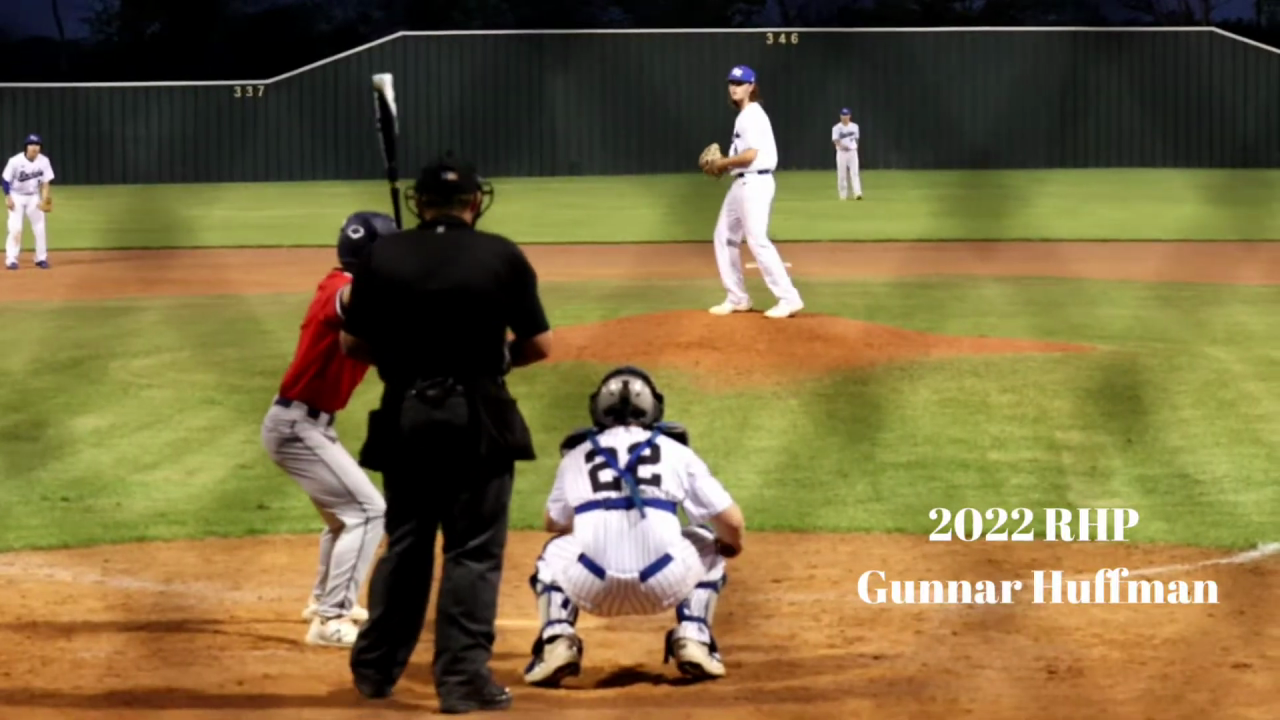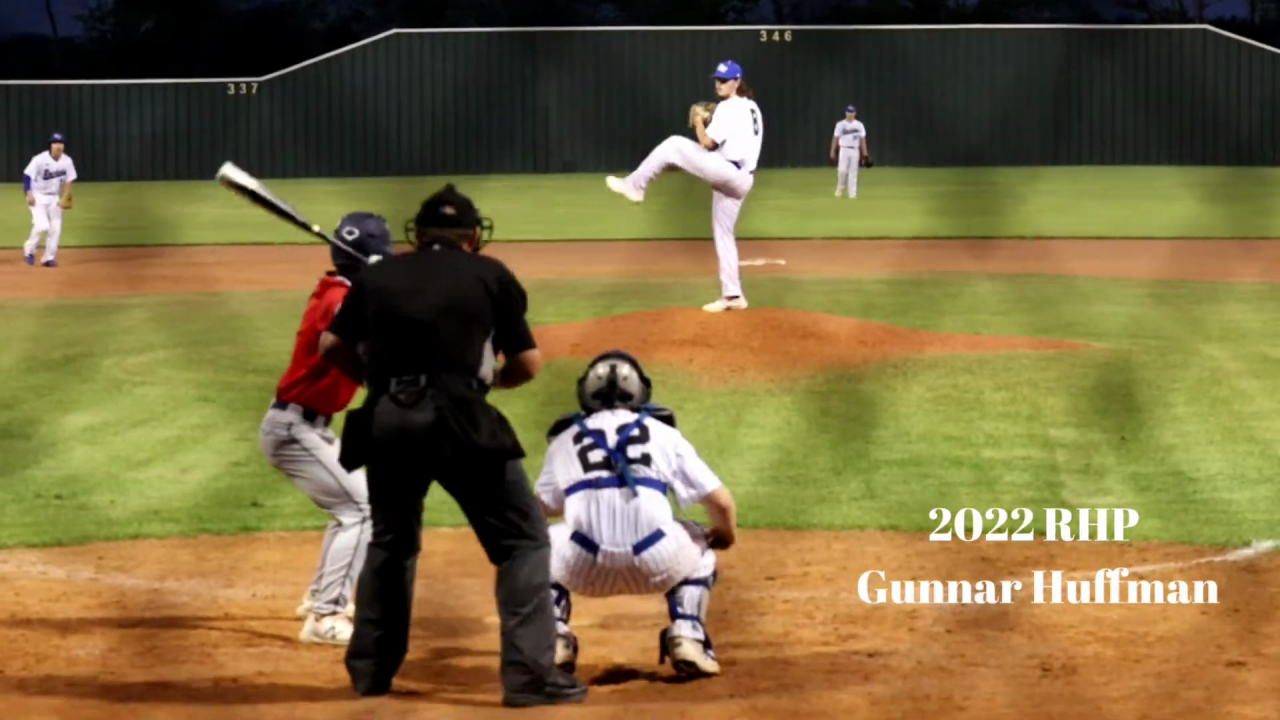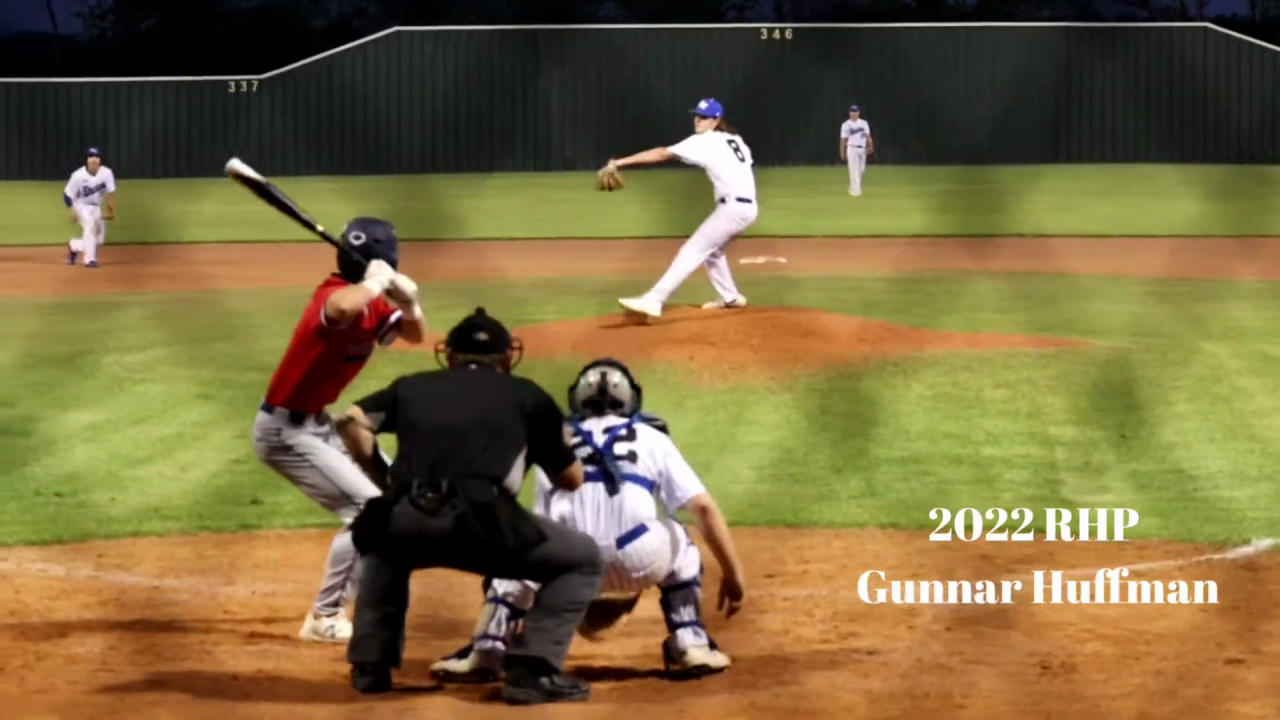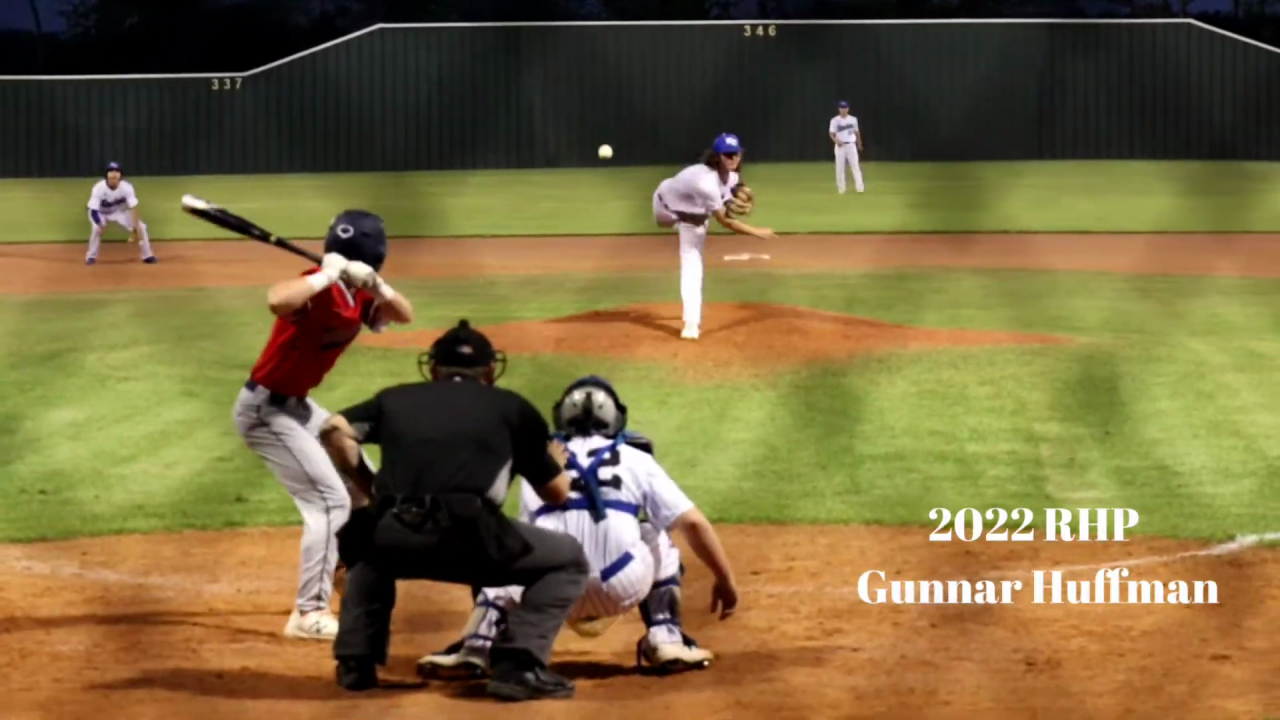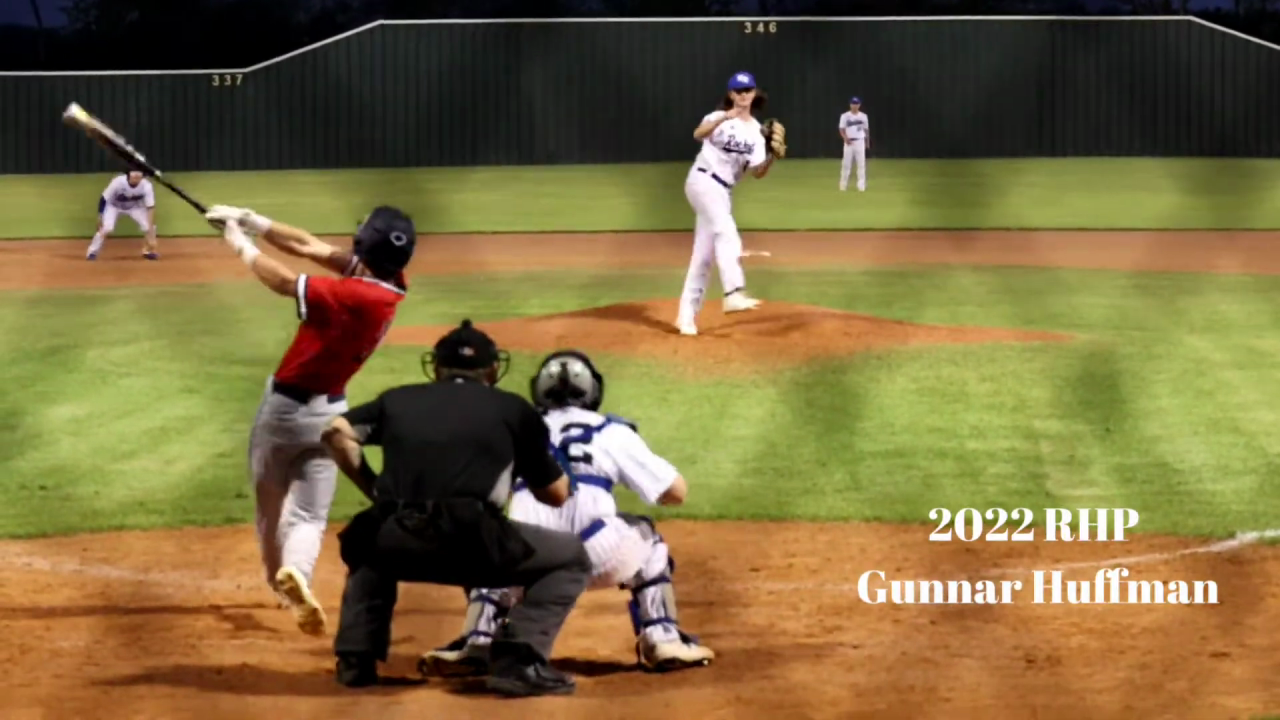
dt=0.5s
person 1, frame 1
left shoulder: (383, 255)
right shoulder: (501, 255)
left elbow: (353, 343)
right elbow: (539, 344)
left hip: (406, 415)
right hip: (477, 417)
left knee: (406, 546)
right knee: (473, 552)
left ankle: (376, 667)
right ankle: (462, 679)
person 1, frame 2
left shoulder: (379, 273)
right shoulder: (491, 275)
left elbow: (331, 346)
right elbow: (527, 364)
right wrist: (497, 373)
left hip: (386, 422)
right hip: (458, 421)
left knee: (390, 546)
right knee: (523, 542)
left ankle: (369, 669)
right ankle: (530, 674)
person 1, frame 3
left shoulder: (411, 386)
right shoulder: (527, 394)
left elbow: (350, 420)
right elbow: (571, 480)
left wrist: (386, 479)
right wrist: (566, 443)
left hip: (406, 522)
right hip: (478, 523)
left knee: (384, 549)
right knee: (582, 561)
left ankle: (370, 665)
right ankle: (533, 671)
person 1, frame 4
left shoulder: (396, 397)
right shoulder: (512, 406)
left elbow: (334, 430)
right elbow: (557, 492)
left wrist: (370, 488)
right wrist: (552, 457)
left hip: (393, 540)
right hip: (466, 539)
left knee: (371, 540)
right knee: (569, 561)
left ankle: (355, 661)
right ankle: (518, 666)
person 1, frame 5
left shoulder: (398, 399)
right shoulder: (514, 408)
left elbow: (337, 432)
right elbow: (556, 495)
left wrist: (374, 491)
right wrist: (538, 452)
left hip: (396, 543)
right hip: (469, 542)
left knee: (374, 538)
right knee: (572, 558)
left ankle: (356, 657)
right ankle: (519, 661)
person 2, frame 1
left shoulder: (353, 290)
right shoulder: (340, 290)
left hip: (305, 421)
right hip: (296, 425)
left knee: (344, 512)
right knee: (367, 512)
left ankle: (327, 601)
right ankle: (330, 621)
person 2, frame 2
left shoulder: (351, 292)
right shoulder: (335, 297)
left hip: (308, 425)
right hip: (294, 428)
left knee: (348, 505)
right knee: (364, 510)
left ankle: (323, 597)
right ankle: (324, 618)
person 2, frame 3
left shoulder: (371, 303)
right shoulder: (334, 294)
left elbow: (415, 335)
right elbow: (345, 308)
left wrist: (408, 300)
right wrist: (377, 283)
left hip: (310, 421)
right hip: (284, 431)
left ankle: (345, 575)
right ankle: (324, 618)
person 2, frame 4
left shoulder: (358, 292)
right shoulder: (319, 288)
left elbow: (403, 314)
right elbow: (278, 301)
left wrist: (371, 281)
right wrist: (323, 276)
left hip: (294, 404)
right hip: (267, 410)
right knee: (329, 502)
left ankle: (334, 566)
right ankle: (309, 613)
person 2, frame 5
left shoulder: (350, 294)
right shoulder: (390, 294)
left elbow: (282, 281)
right elbow: (311, 246)
left wrist: (241, 243)
right wrist: (252, 220)
left hip: (288, 407)
right hip: (328, 413)
left knee: (270, 505)
right knee: (309, 516)
left ankle: (281, 575)
right ankle: (296, 571)
person 3, frame 1
left shoulder: (577, 456)
right shoulder: (676, 451)
left elbow: (554, 522)
right elbow: (732, 521)
right wrist: (732, 546)
left hip: (592, 587)
right hip: (663, 583)
left knee: (555, 554)
right knee: (709, 548)
left ankle: (557, 644)
right ankle: (693, 641)
person 3, frame 2
left shoulder: (565, 438)
right shoulder: (661, 432)
left elbow: (542, 508)
right elbow: (720, 503)
right wrist: (725, 534)
left hip: (586, 564)
right hip: (657, 560)
right knee: (697, 550)
left ankle: (554, 643)
right ankle: (686, 638)
person 3, frame 3
right shoulder: (651, 436)
right elbow: (703, 506)
right wrist: (733, 575)
right hip: (639, 556)
right knee: (678, 545)
left ankle: (485, 652)
right ankle: (691, 645)
person 3, frame 4
right shoulder: (635, 459)
right elbow: (693, 522)
right wrist: (725, 579)
right hip: (622, 584)
right knee: (658, 540)
left ankle: (475, 649)
right ankle: (665, 640)
person 3, frame 5
right shoulder: (614, 433)
right elbow: (675, 492)
right wrist: (646, 482)
right hip: (599, 555)
right knee: (645, 540)
left ankle: (477, 643)
right ankle: (661, 638)
person 4, frame 1
left shoulder: (753, 115)
right shoulder: (743, 116)
left elbow: (750, 155)
left wrist: (723, 162)
right wrist: (726, 164)
left hip: (755, 184)
right hip: (742, 184)
left knee: (757, 241)
right knee: (724, 237)
left ankle: (788, 298)
right ankle: (738, 298)
person 4, frame 2
left shoulder: (728, 108)
right shoulder: (752, 107)
left elbow: (707, 143)
left wrist: (698, 123)
right wrist: (707, 126)
left hip: (724, 171)
right hip: (743, 180)
left knee: (673, 145)
right knee: (723, 235)
left ankle: (634, 185)
right ankle: (732, 296)
person 4, frame 3
left shoulder: (703, 141)
right shoulder: (735, 140)
left elbow: (662, 153)
right elbow: (745, 163)
left wrist: (620, 162)
left hip: (733, 209)
right hip: (746, 208)
left knee: (694, 251)
right knee: (711, 251)
left ankle: (654, 300)
right ankle: (730, 297)
person 4, frame 4
left shoulder: (728, 173)
right shoulder: (706, 181)
right elbow: (725, 221)
right wrist: (756, 232)
left hip: (695, 213)
right hip: (667, 207)
left knee: (691, 265)
right knee: (666, 225)
left ankle: (692, 322)
person 4, frame 5
left shoulder: (757, 131)
right shoulder: (719, 117)
left elbow: (758, 173)
right elbow: (698, 133)
left wrist: (772, 154)
right wrist: (723, 119)
left hip: (721, 191)
right hip: (703, 181)
left knee: (704, 253)
right knee: (726, 230)
left ankle: (687, 316)
right ankle: (733, 292)
